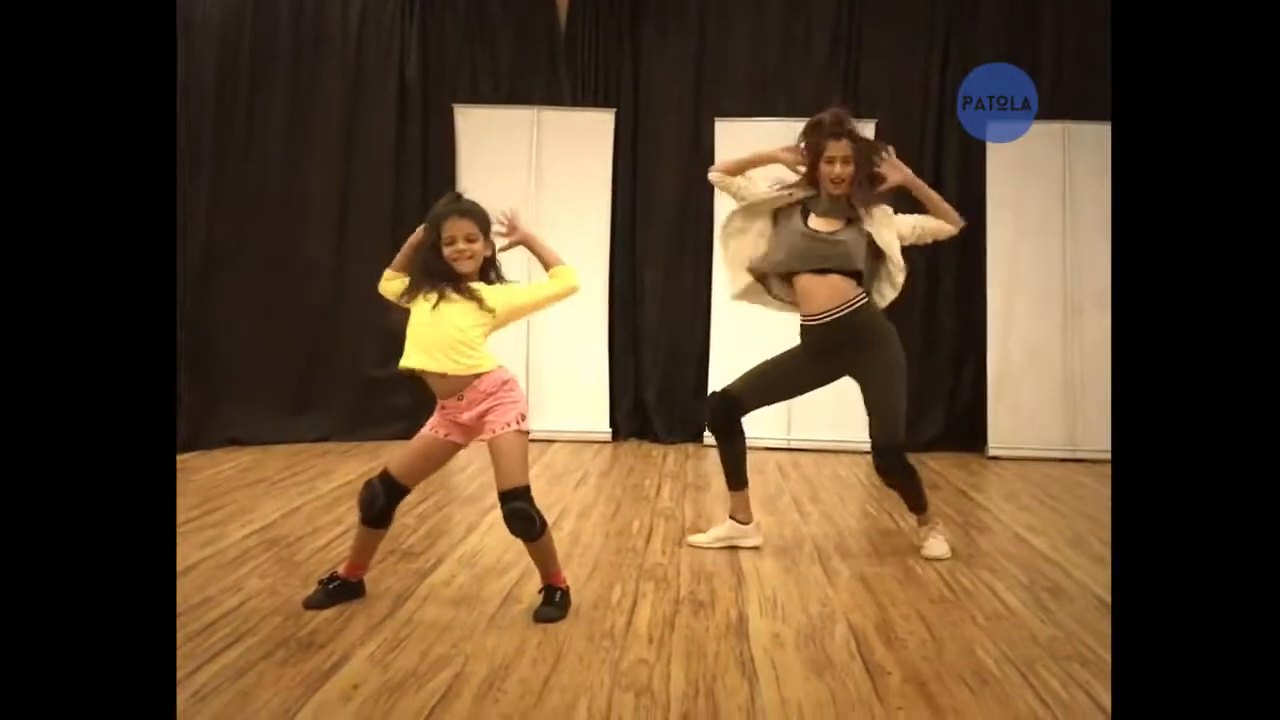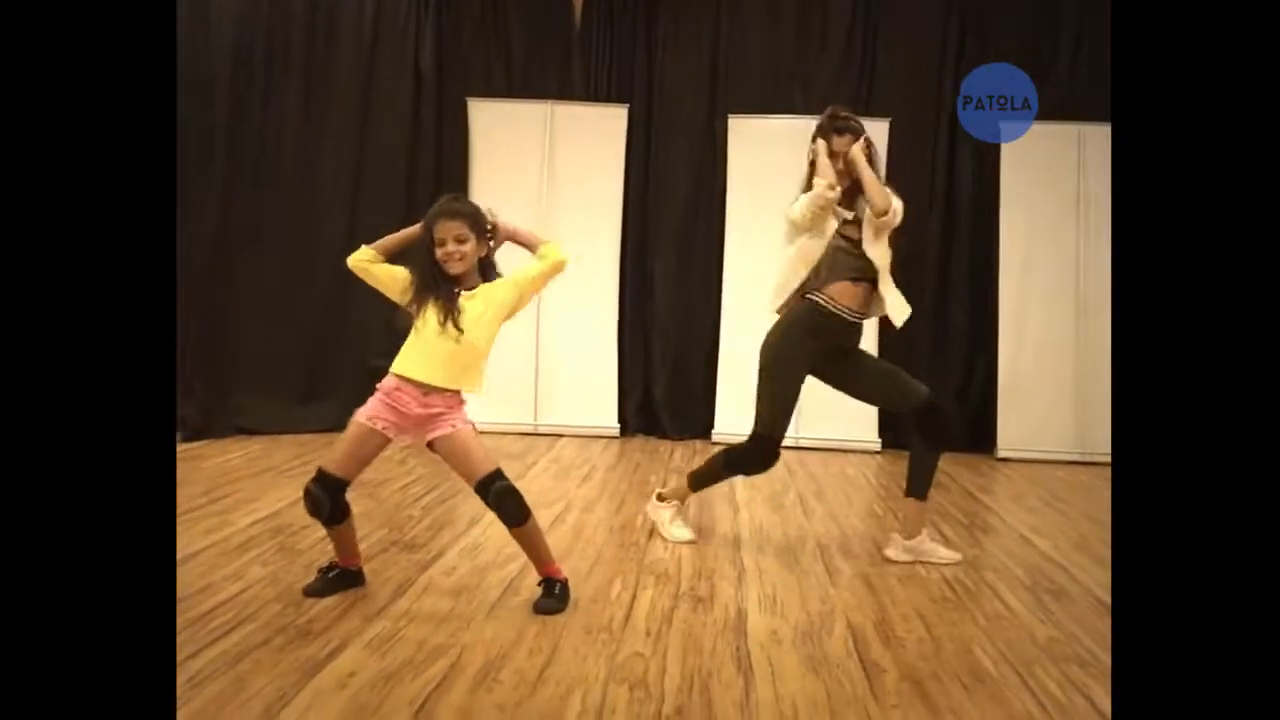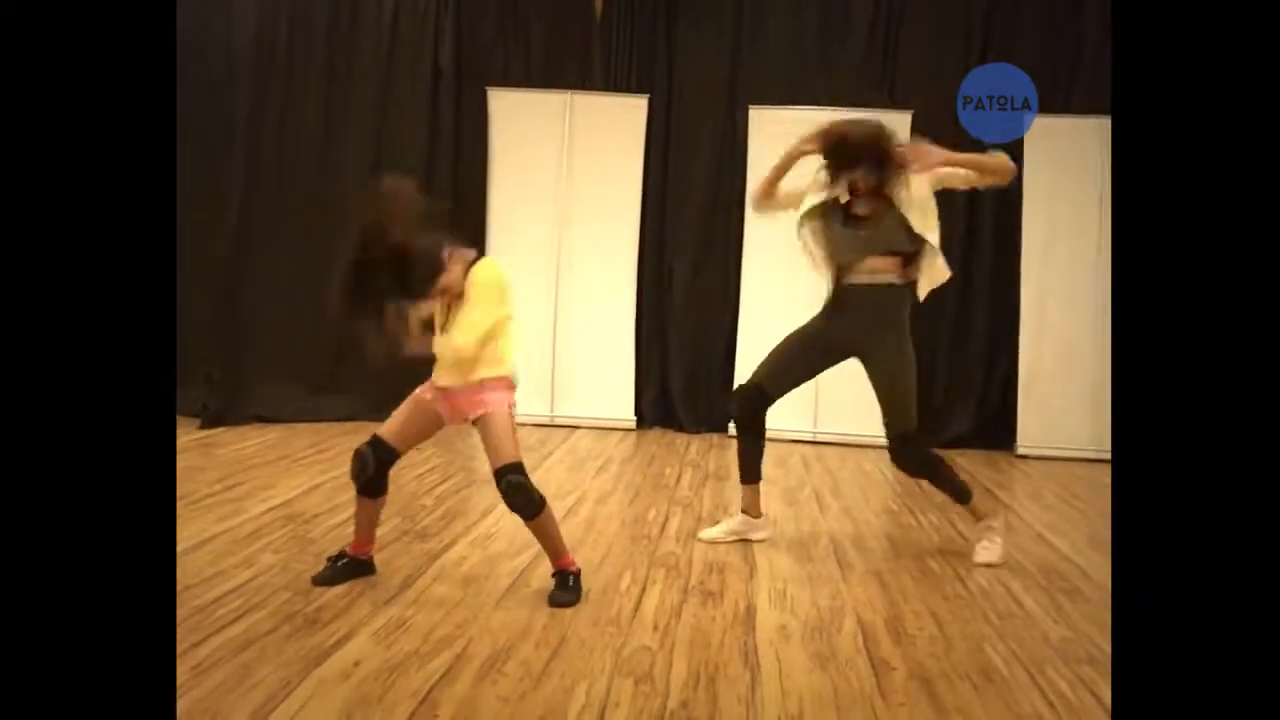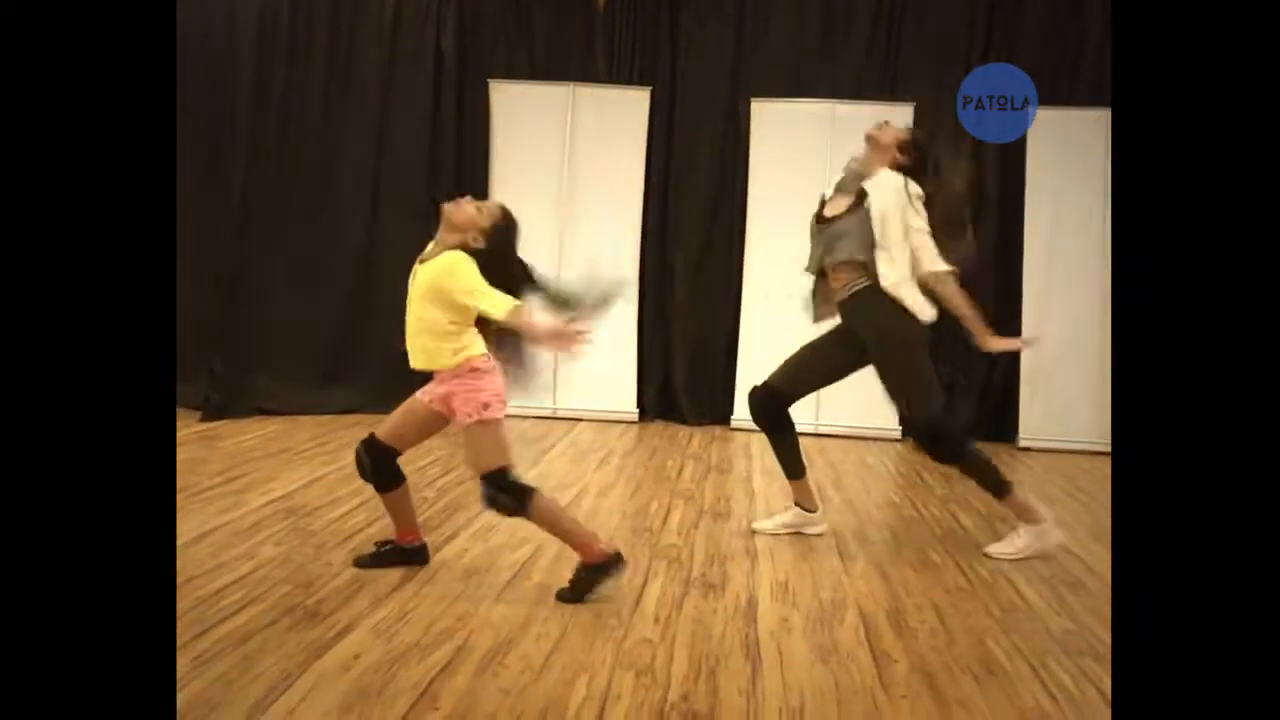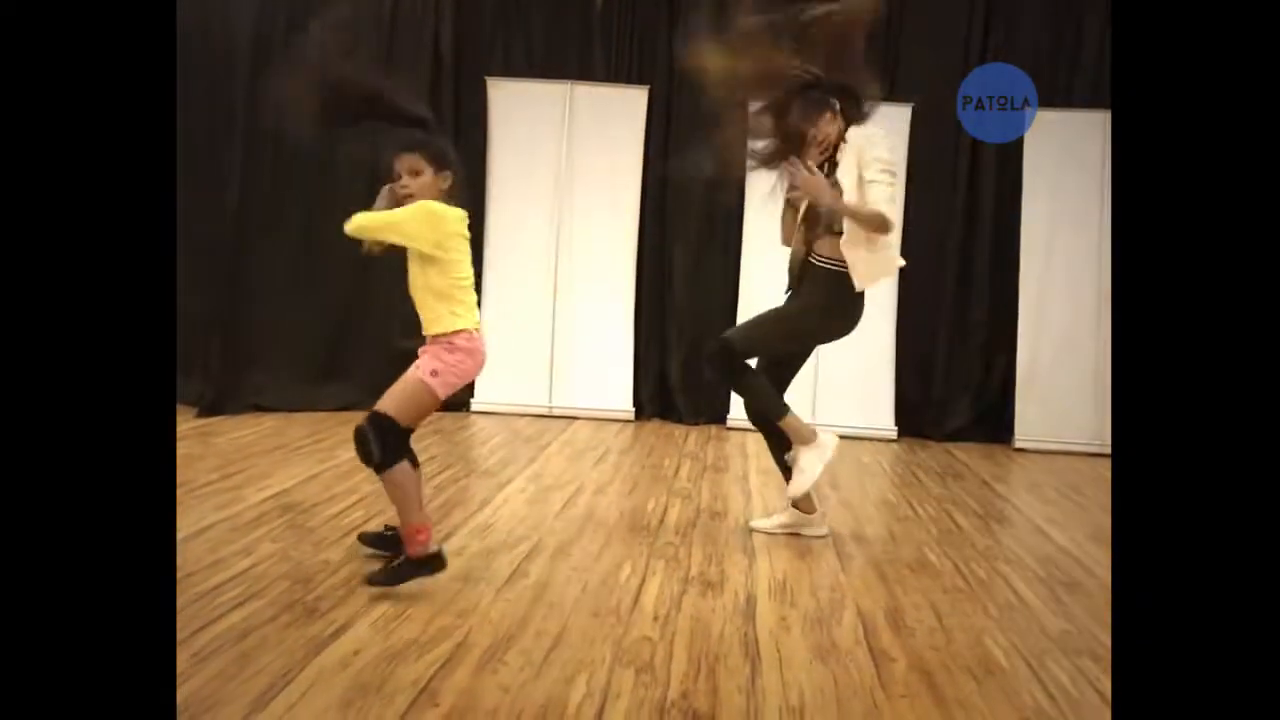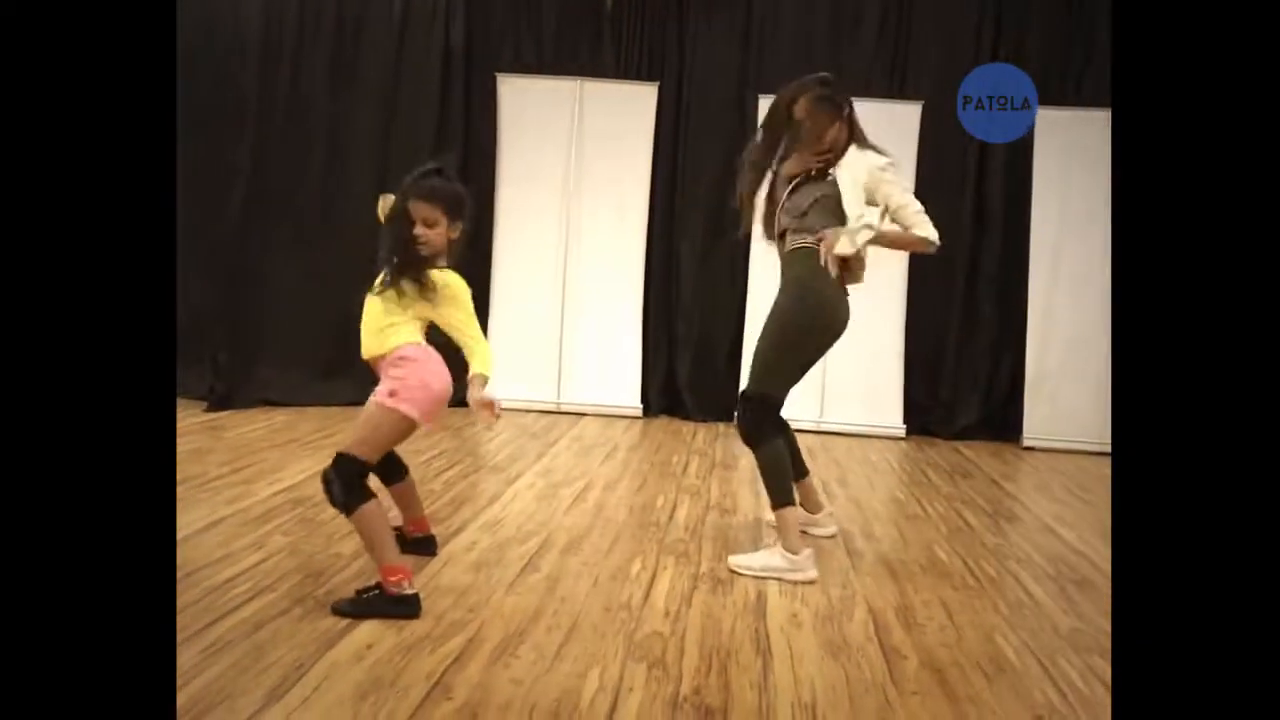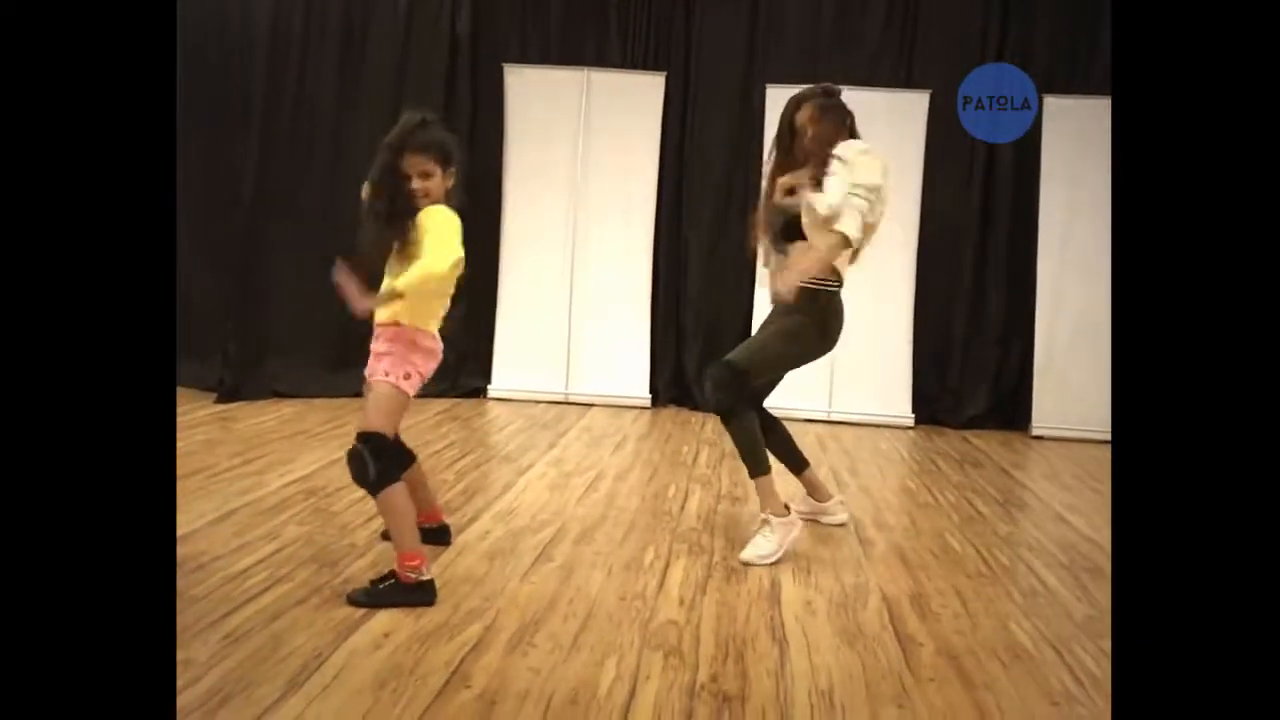
dt=0.4s
person 1, frame 1
left shoulder: (873, 217)
right shoulder: (785, 207)
left elbow: (952, 225)
right elbow: (718, 175)
left wrist: (909, 181)
right wrist: (775, 156)
left hip: (869, 338)
right hip: (816, 347)
left knee: (888, 455)
right knee: (721, 407)
left ankle: (928, 526)
right ankle: (742, 522)
person 1, frame 2
left shoulder: (876, 210)
right shoulder: (810, 208)
left elbow: (886, 213)
right elbow: (827, 192)
left wrist: (861, 162)
right wrist: (821, 157)
left hip: (844, 346)
right hip: (801, 332)
left knee: (930, 411)
right knee: (760, 451)
left ankle: (910, 536)
right ankle: (671, 499)
person 1, frame 3
left shoulder: (913, 185)
right shoulder: (830, 195)
left elbow: (1003, 170)
right elbow: (761, 201)
left wrist: (942, 158)
right wrist: (798, 151)
left hip: (885, 319)
right hip: (835, 319)
left knee: (907, 448)
right knee: (748, 399)
left ankle: (986, 522)
right ankle: (750, 516)
person 1, frame 4
left shoulder: (893, 191)
right shoulder: (842, 192)
left elbow: (933, 268)
left wrist: (981, 334)
left hip: (885, 317)
right hip: (855, 325)
left knee: (934, 433)
right knee: (765, 399)
left ankle: (1032, 522)
right ankle: (806, 509)
person 1, frame 5
left shoulder: (865, 145)
right shoulder: (811, 162)
left elbow: (881, 219)
right elbow: (790, 237)
left wrist: (834, 203)
right wrist: (801, 190)
left hip: (832, 297)
right hip: (806, 287)
left knee: (721, 353)
right knee: (762, 395)
left ankle: (808, 439)
right ankle: (804, 510)
person 1, frame 6
left shoulder: (867, 167)
right shoulder: (804, 167)
left elbow: (925, 236)
right elbow: (767, 214)
left wrist: (862, 234)
right wrist: (792, 162)
left hip: (810, 292)
right hip: (821, 300)
left knee: (755, 411)
right knee: (763, 406)
left ankle: (791, 551)
right ankle: (814, 510)
person 1, frame 7
left shoulder: (857, 161)
right shoulder: (804, 174)
left elbow: (841, 232)
right wrist: (787, 193)
left hip: (812, 311)
right hip: (789, 307)
left knee: (723, 380)
right knee: (744, 400)
left ankle: (777, 518)
right ankle: (824, 499)
person 2, frame 1
left shoulder: (496, 296)
right shoulder: (423, 291)
left elbow: (566, 282)
right elbow: (390, 283)
left wrist: (527, 241)
right wrist: (415, 240)
left hip: (494, 397)
right hip: (449, 411)
left knee: (517, 507)
right knee: (380, 492)
left ankle: (555, 587)
right ankle: (350, 577)
person 2, frame 2
left shoulder: (499, 295)
right shoulder: (421, 289)
left elbow: (555, 258)
right elbow: (360, 261)
left wrist: (508, 232)
right wrist: (416, 231)
left hip: (445, 409)
right hip: (393, 399)
left knee: (498, 491)
right knee: (321, 491)
left ankle: (553, 578)
right ankle: (348, 566)
person 2, frame 3
left shoulder: (488, 274)
right shoulder: (430, 286)
left elbow: (464, 342)
left wrist: (420, 337)
left hip: (487, 387)
right hip: (441, 385)
left knee: (512, 482)
right knee: (370, 458)
left ankle: (566, 569)
right ankle: (359, 555)
person 2, frame 4
left shoulder: (454, 266)
right shoulder: (433, 257)
left elbow: (495, 303)
left wrist: (541, 329)
left hip: (473, 380)
right hip: (445, 382)
left knee: (500, 488)
right knee: (372, 453)
left ankle: (598, 553)
right ankle: (409, 542)
person 2, frame 5
left shoulder: (424, 215)
right shoulder: (447, 219)
left elbow: (356, 227)
left wrist: (382, 210)
right wrist: (389, 203)
left hip: (455, 346)
right hip: (445, 345)
left knee: (376, 434)
right knee: (389, 432)
left ankle: (421, 548)
right ankle: (407, 530)
person 2, frame 6
left shoulder: (447, 283)
right shoulder: (408, 258)
left elbow: (475, 340)
right elbow: (386, 208)
left wrist: (478, 386)
right wrist: (394, 210)
left hip: (413, 374)
right hip: (408, 374)
left knee: (342, 476)
right knee: (375, 452)
left ankle: (398, 588)
right ankle: (419, 531)
person 2, frame 7
left shoulder: (439, 218)
right shoulder: (413, 215)
left elbow: (437, 267)
right elbow: (376, 193)
left wrist: (377, 300)
right wrist: (380, 193)
left hip: (409, 343)
right hip: (395, 339)
left knee: (370, 453)
right knee: (385, 443)
left ankle: (413, 575)
right ankle: (430, 522)
